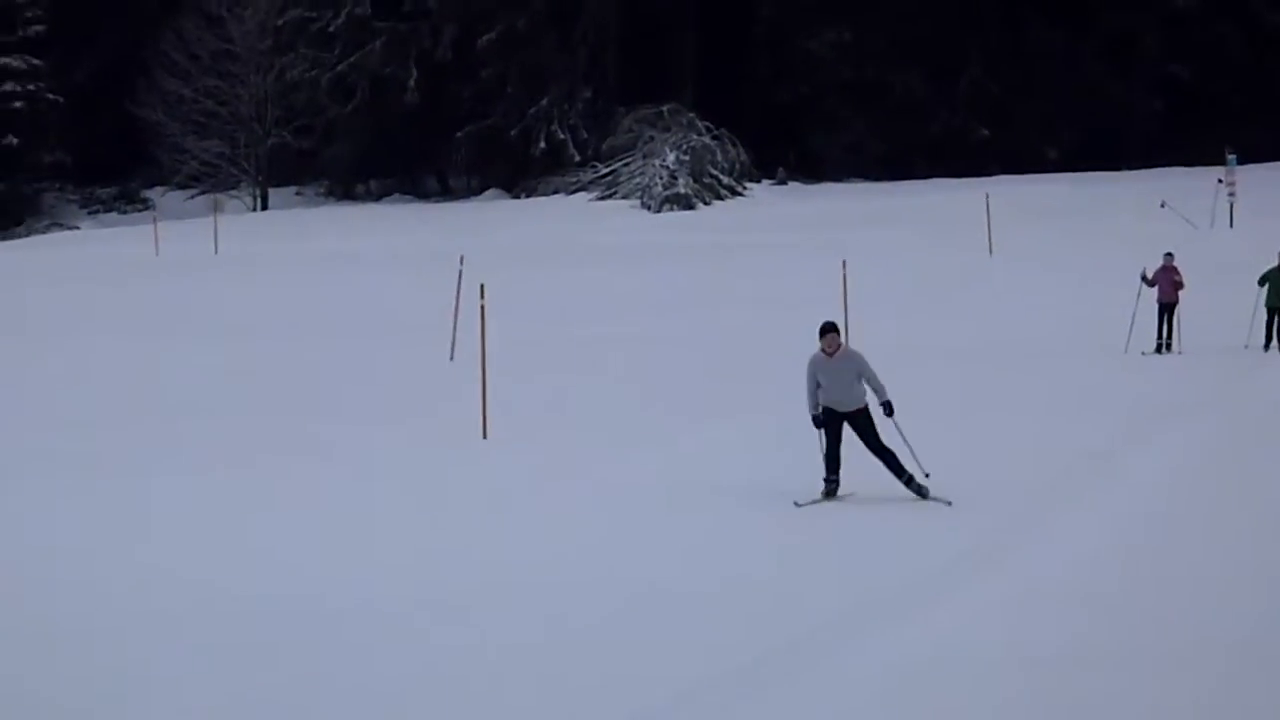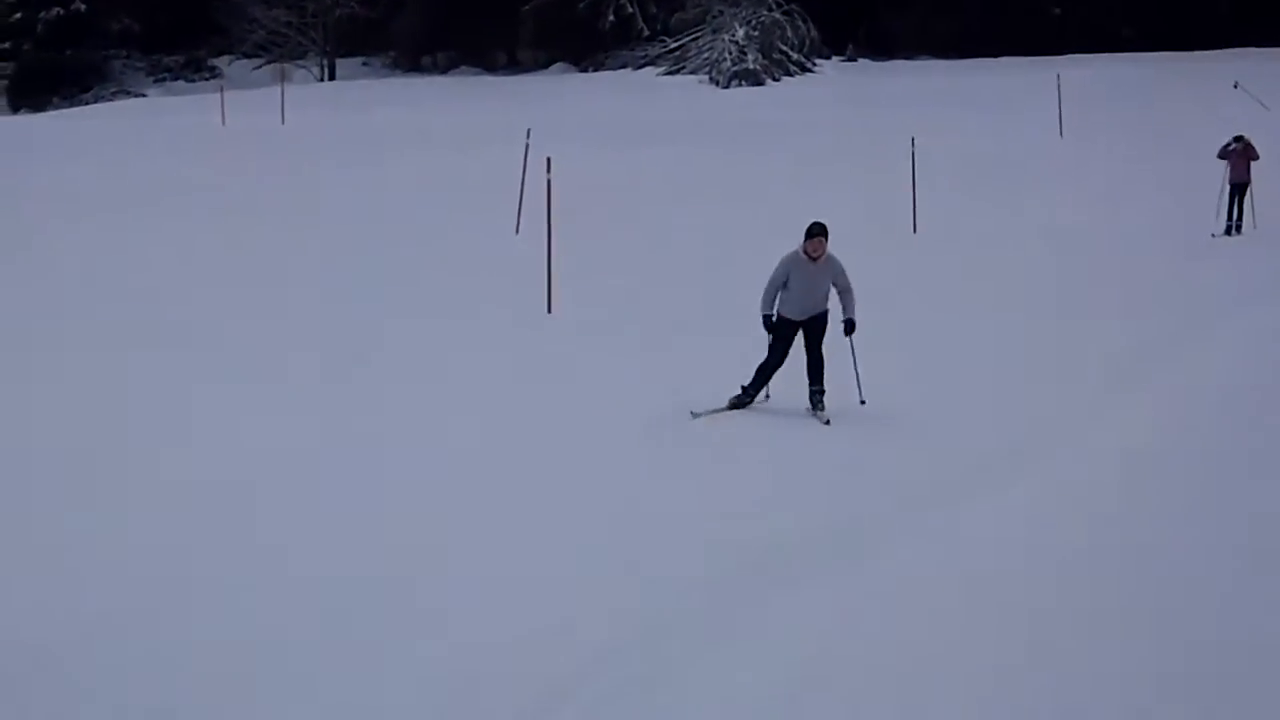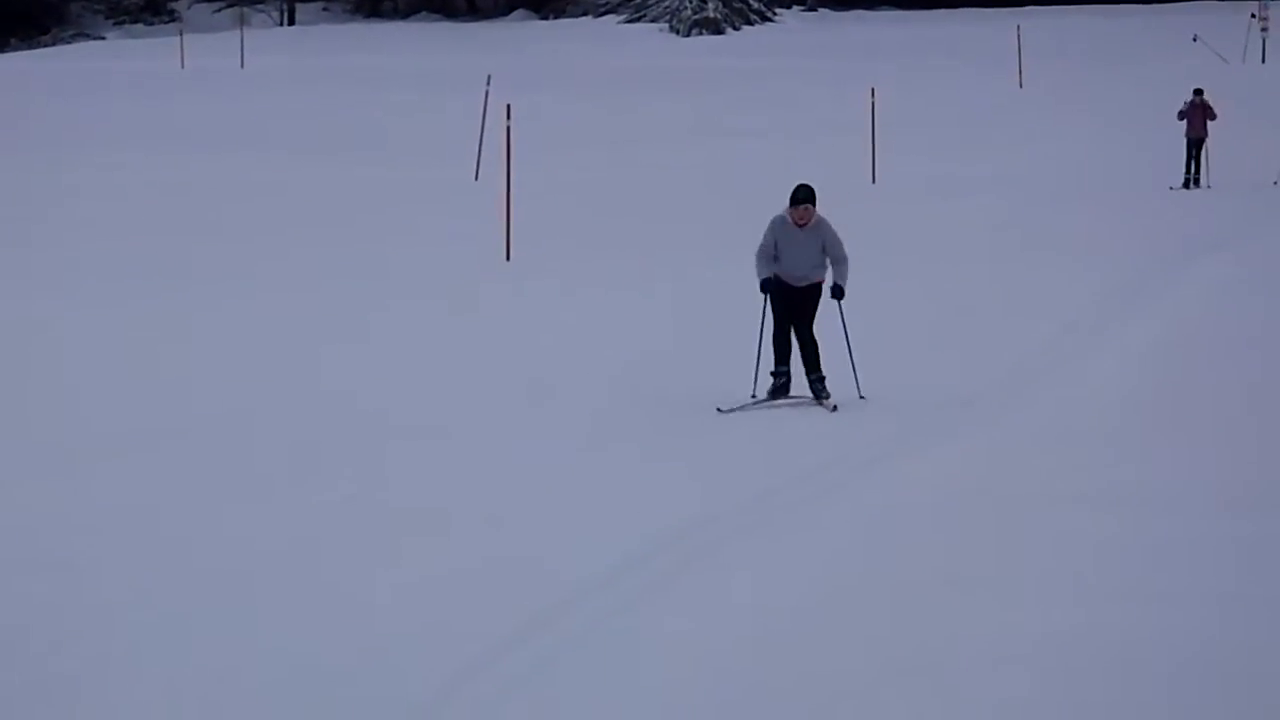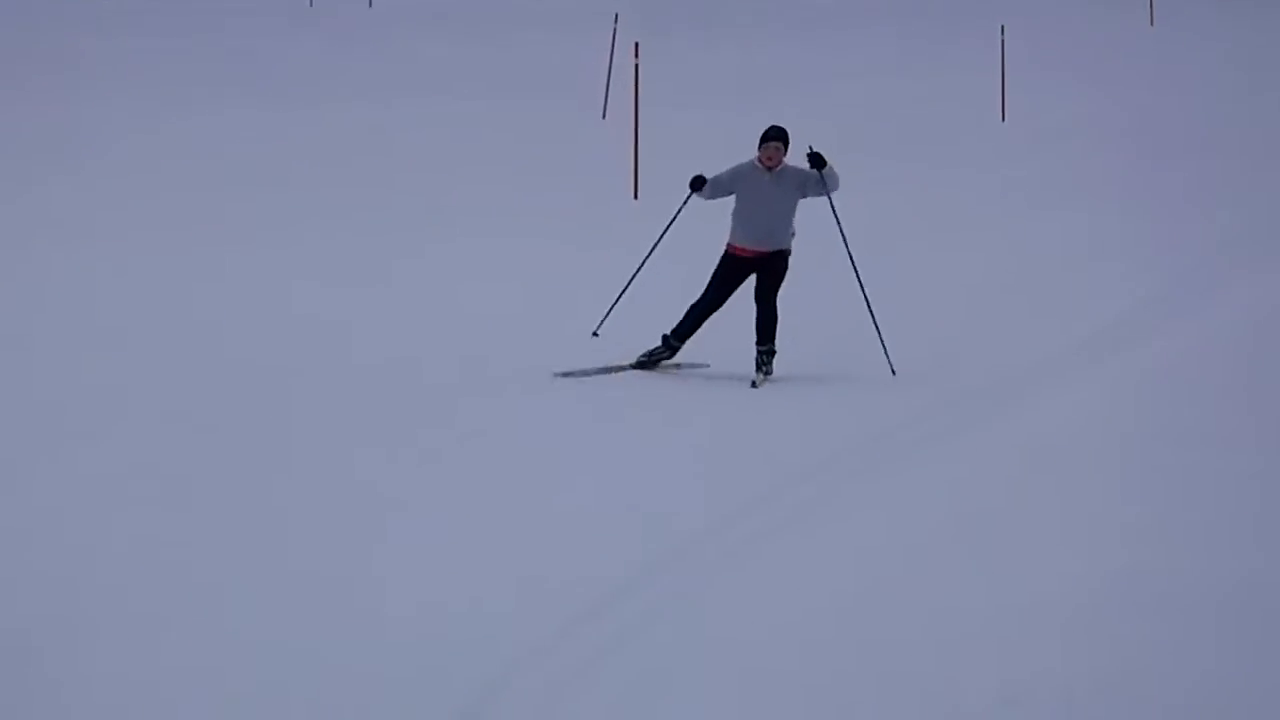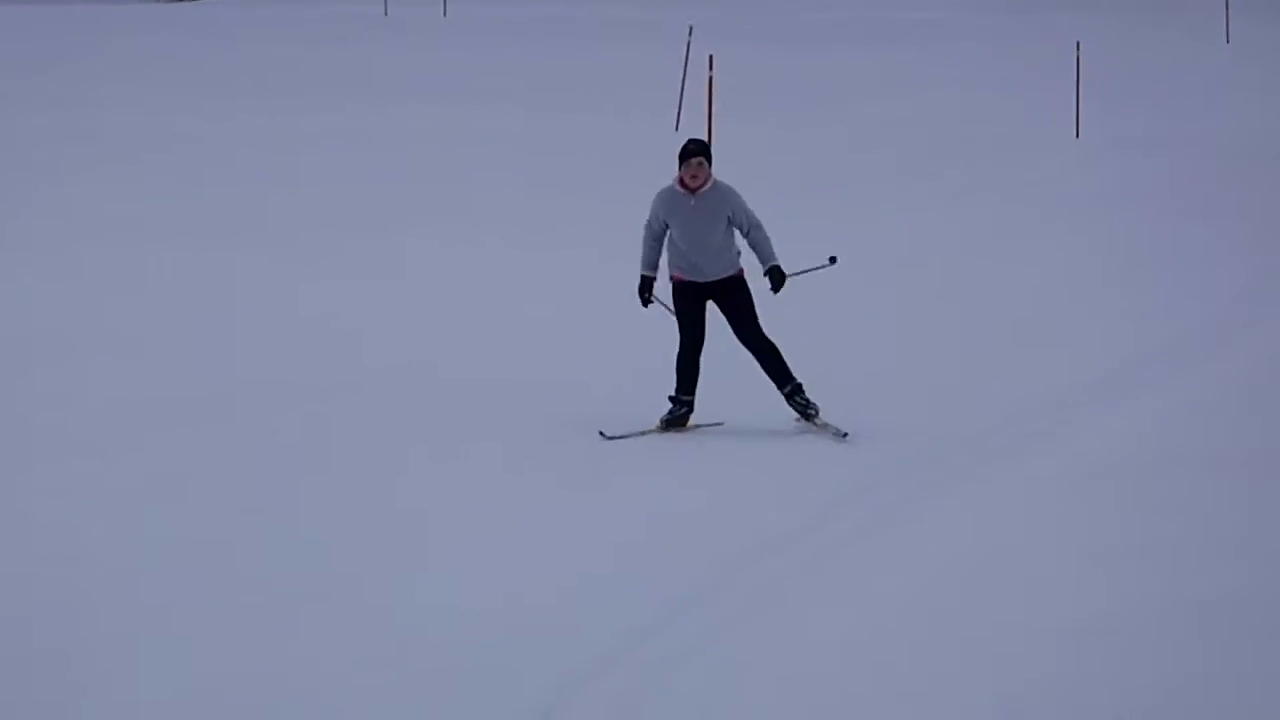
dt=1s
person 1, frame 1
left shoulder: (853, 356)
right shoulder: (815, 361)
left elbow: (870, 378)
right elbow: (812, 388)
left wrist: (884, 399)
right wrist: (814, 412)
left hip: (858, 408)
right hip: (830, 410)
left knee: (876, 445)
right knee: (833, 443)
left ankle: (907, 479)
right ankle: (831, 483)
person 1, frame 2
left shoulder: (832, 264)
right shoulder: (790, 260)
left elbow: (845, 290)
right elbow: (773, 286)
left wrist: (849, 316)
right wrist: (767, 314)
left hip: (816, 315)
right hip: (787, 317)
left knee: (814, 351)
right knee: (775, 358)
left ankle: (816, 394)
right ankle: (749, 393)
person 1, frame 3
left shoulder: (823, 226)
right shoulder: (778, 223)
left elbow: (840, 258)
right elbow: (763, 255)
left wrist: (839, 284)
right wrist: (764, 278)
left hip: (810, 285)
right hip: (780, 282)
left knee: (803, 330)
right knee: (782, 327)
left ankle: (816, 380)
right ankle: (781, 377)
person 1, frame 4
left shoulder: (795, 177)
right shoulder: (741, 172)
left elbow: (829, 185)
right elbow: (714, 188)
left wrist: (822, 167)
right wrist: (700, 184)
left hip: (775, 254)
right hip: (739, 251)
left knee: (765, 298)
right knee: (709, 301)
left ankle: (765, 355)
right ankle: (671, 345)
person 1, frame 5
left shoulder: (725, 195)
right shoulder: (664, 199)
left elbow: (753, 229)
right elbow: (653, 234)
left wrist: (771, 264)
right wrist: (647, 274)
left hip: (728, 278)
right hip: (686, 282)
left knee: (753, 336)
right knee: (691, 342)
